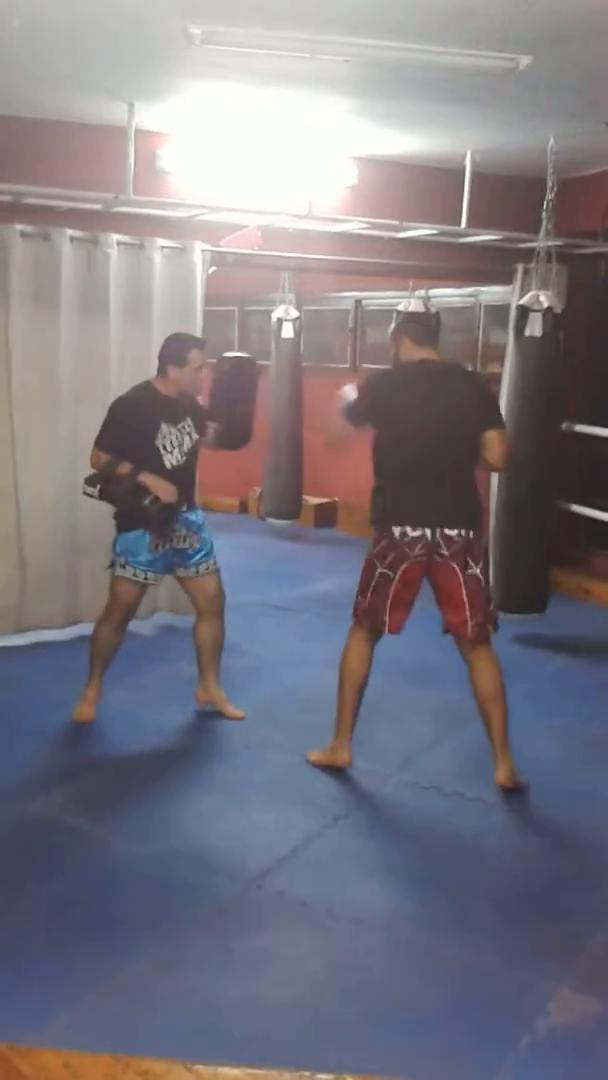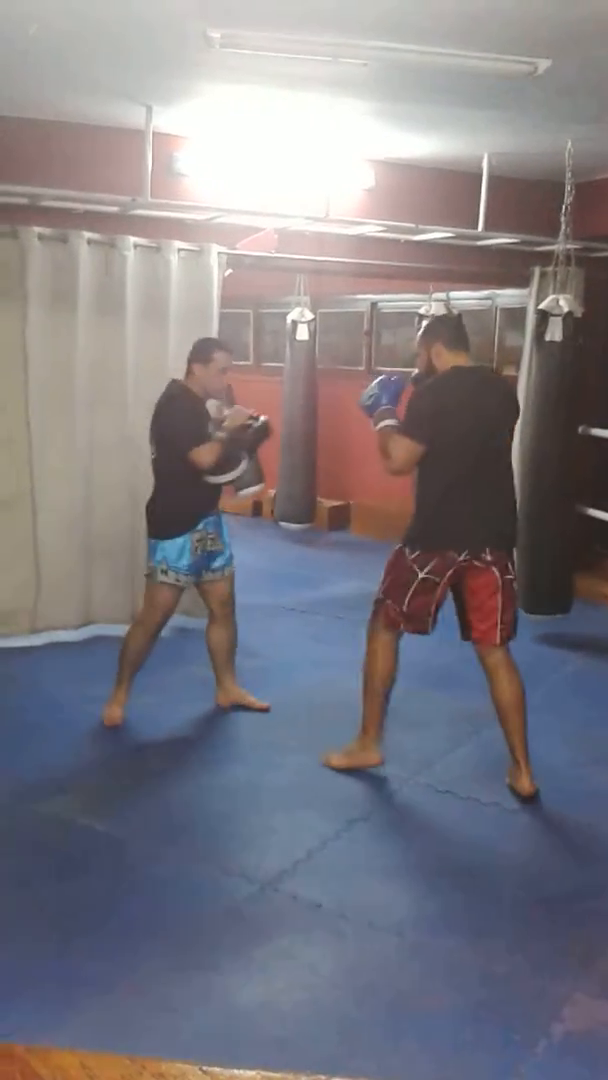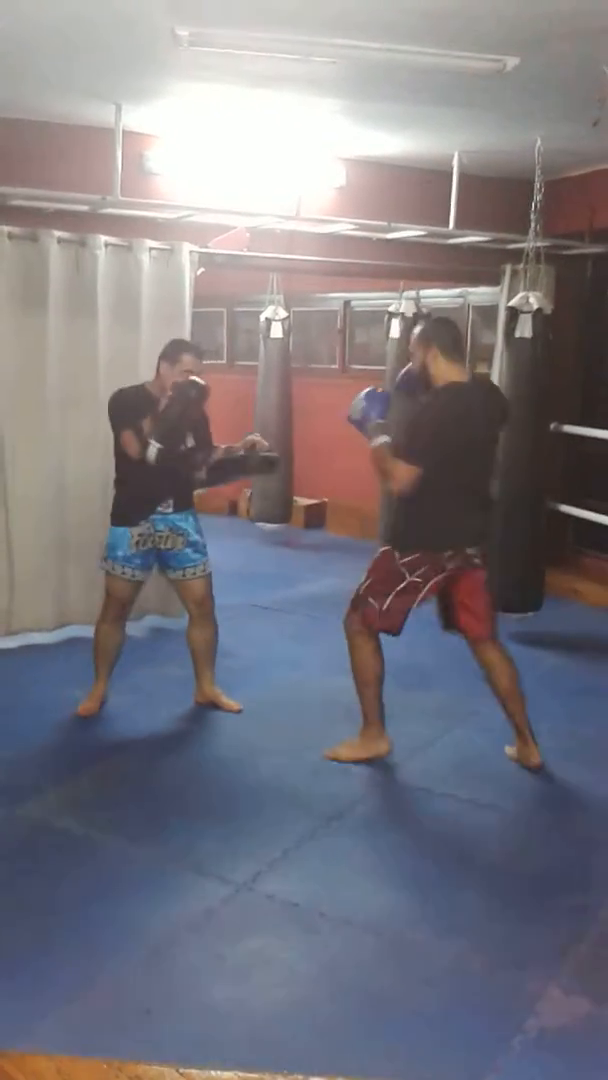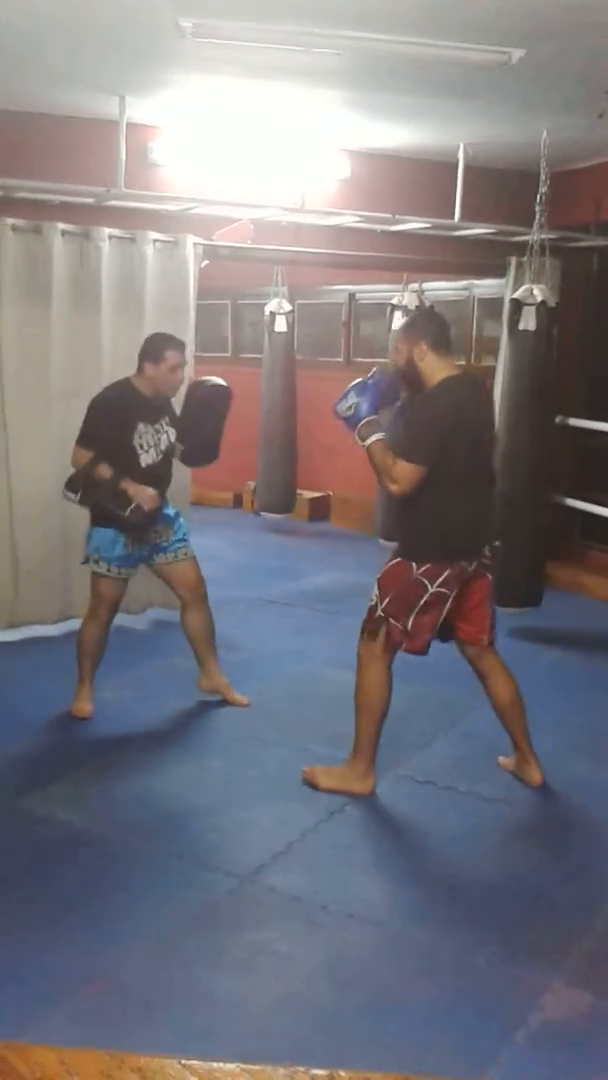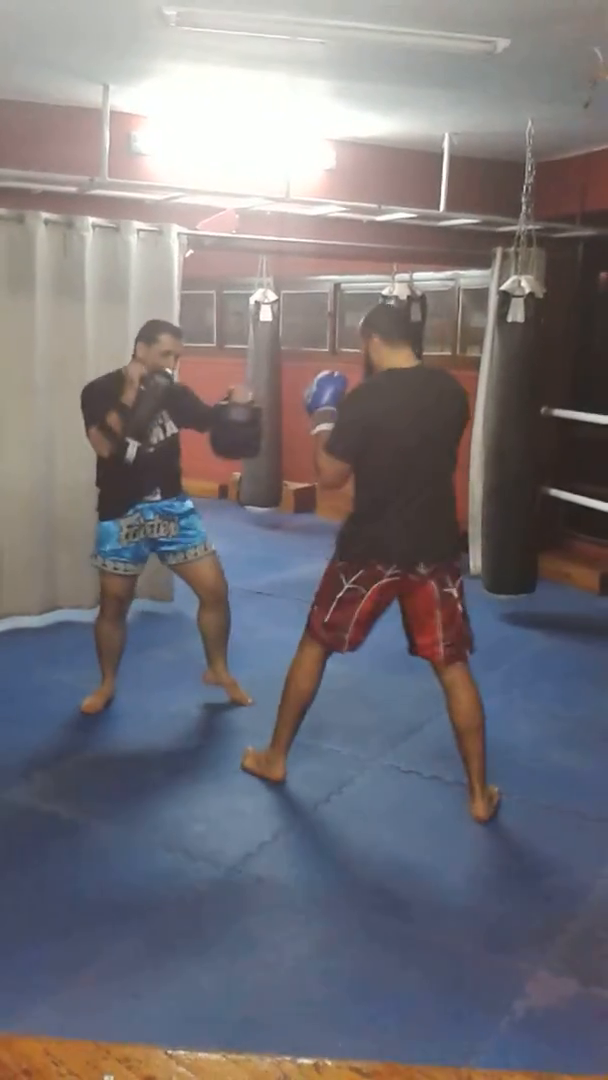
dt=1s
person 1, frame 1
left shoulder: (385, 386)
right shoulder: (475, 387)
right elbow: (497, 459)
left wrist: (355, 411)
left hip: (400, 530)
right hip: (459, 531)
left knee: (363, 634)
right knee: (477, 646)
left ankle: (340, 744)
right ankle: (503, 763)
person 1, frame 2
left shoulder: (432, 393)
right shoulder: (502, 390)
left elbow: (400, 460)
left wrist: (384, 415)
left hip: (437, 536)
right hip: (493, 537)
left knee: (384, 626)
right knee: (495, 651)
left ankle: (368, 742)
right ankle: (521, 770)
person 1, frame 3
left shoulder: (432, 412)
right shoulder: (489, 397)
left elbow: (398, 482)
left wrist: (374, 430)
left hip: (422, 544)
right hip: (469, 540)
left knee: (360, 625)
right knee: (482, 640)
left ankle: (373, 735)
right ankle: (526, 744)
person 1, frame 4
left shoulder: (433, 407)
right shoulder: (473, 390)
left elbow: (398, 481)
left wrist: (366, 425)
right wrist: (398, 406)
left hip: (432, 553)
right hip: (475, 546)
left knee: (374, 649)
right knee: (481, 652)
left ankle: (359, 770)
right ankle: (527, 761)
person 1, frame 5
left shoulder: (364, 398)
right shoulder: (452, 391)
left elbow: (330, 477)
left wrist: (321, 418)
left hip: (370, 549)
right hip: (435, 550)
left knee: (314, 644)
right knee: (453, 669)
left ankle: (275, 756)
right ankle: (479, 794)
person 2, frame 1
left shoulder: (186, 402)
right shoulder: (131, 406)
left elbow: (213, 437)
right elbow: (99, 459)
right wrist: (146, 479)
left hip: (187, 519)
right hip: (142, 525)
left knee: (212, 602)
right knee: (119, 610)
left ankle: (209, 688)
right ankle: (91, 690)
person 2, frame 2
left shoulder: (193, 404)
right shoulder: (177, 404)
right elbow: (205, 458)
left wrist: (229, 432)
right wrist: (229, 430)
left hip: (206, 521)
right hip: (177, 526)
left knee: (223, 607)
right knee: (155, 615)
left ankle: (228, 688)
right ankle: (119, 694)
person 2, frame 3
left shoulder: (193, 409)
right shoulder: (126, 400)
left elbow: (206, 457)
right elbow: (135, 449)
left wrist: (239, 448)
right wrist: (164, 408)
left hip: (180, 520)
right hip: (133, 522)
left knee: (202, 606)
right knee: (115, 609)
left ankle: (206, 687)
right ankle: (99, 689)
person 2, frame 4
left shoulder: (162, 402)
right shoulder: (111, 403)
left elbow: (174, 449)
right elbow: (82, 458)
right wrist: (129, 487)
left hip: (161, 515)
right hip: (116, 522)
left knee: (194, 592)
right knee: (103, 608)
left ankle: (211, 675)
right ankle: (84, 689)
person 2, frame 5
left shoulder: (175, 393)
right shoulder: (99, 391)
left elbow: (217, 425)
right elbow: (104, 446)
left wrist: (236, 405)
right wrist: (130, 395)
left hip: (172, 508)
right hip: (122, 515)
left knee: (215, 590)
right knee: (113, 605)
left ankle: (218, 669)
right ankle: (107, 684)
